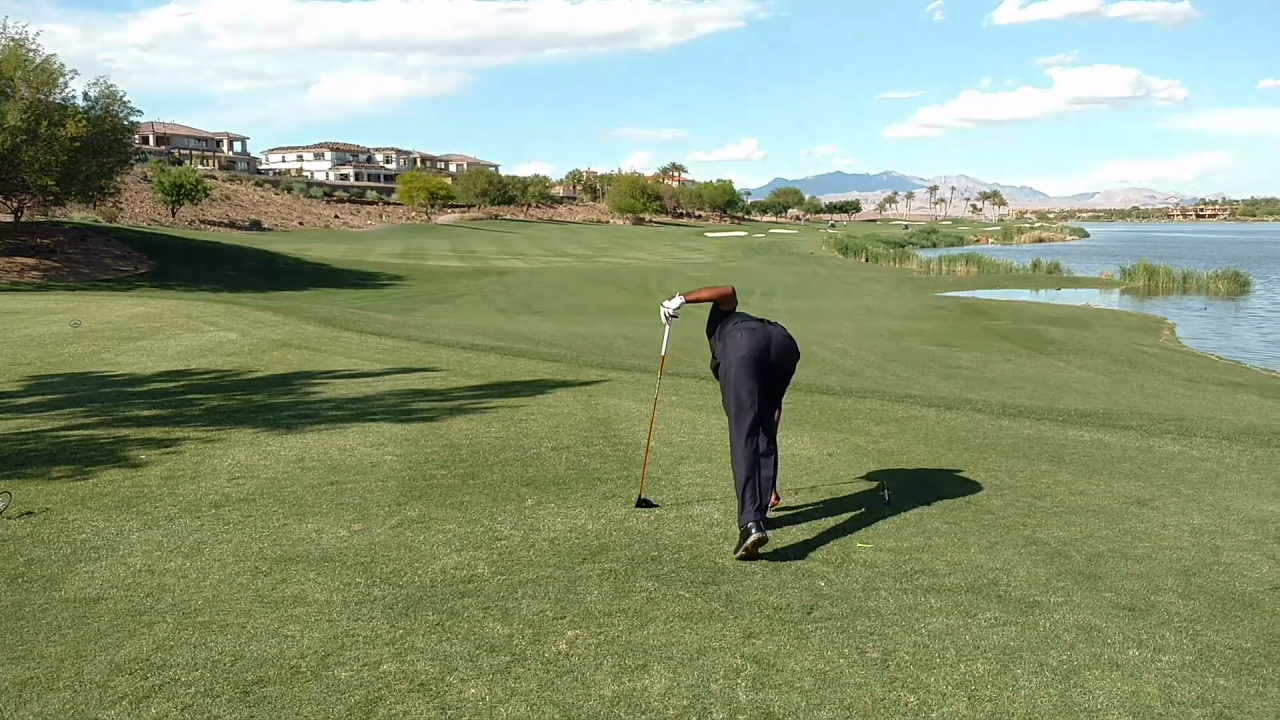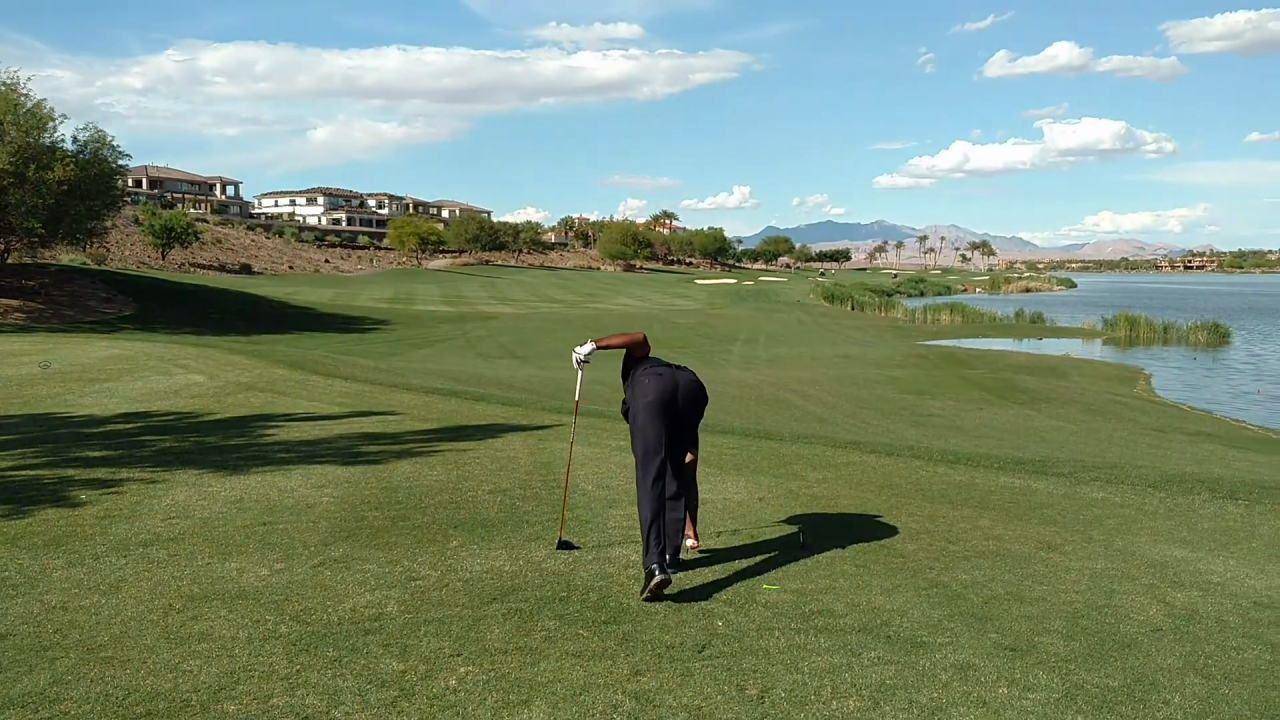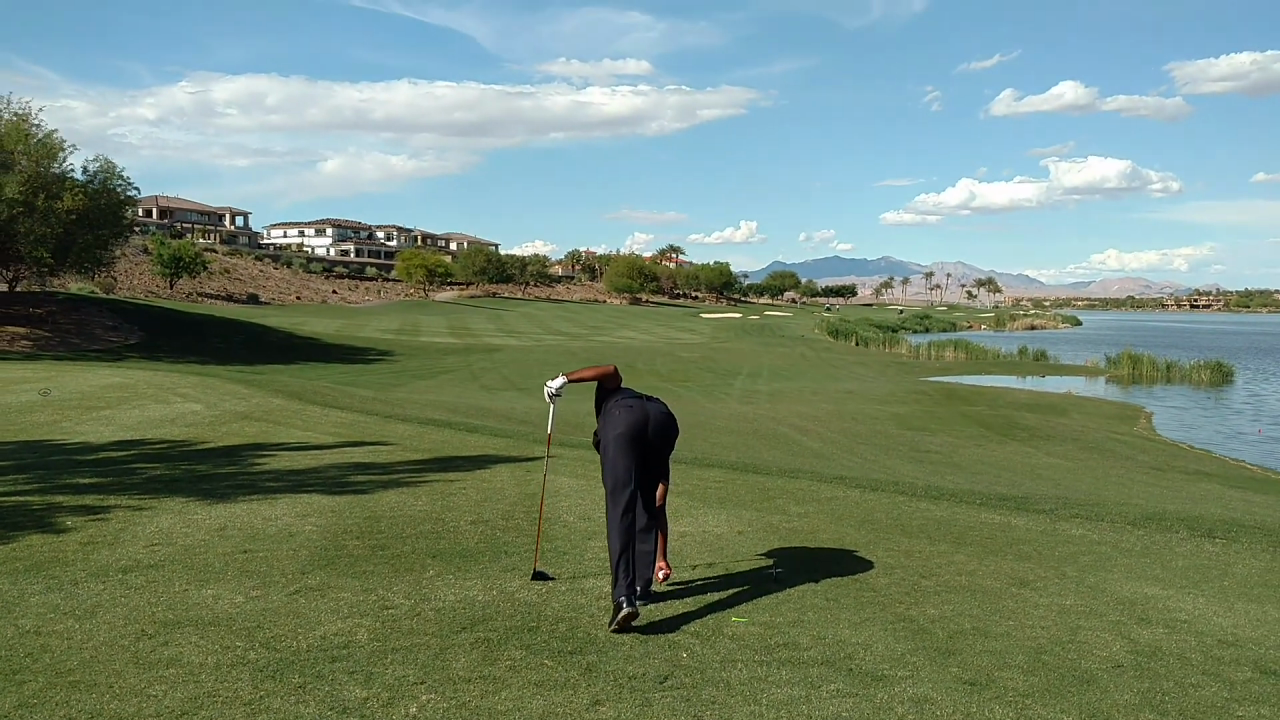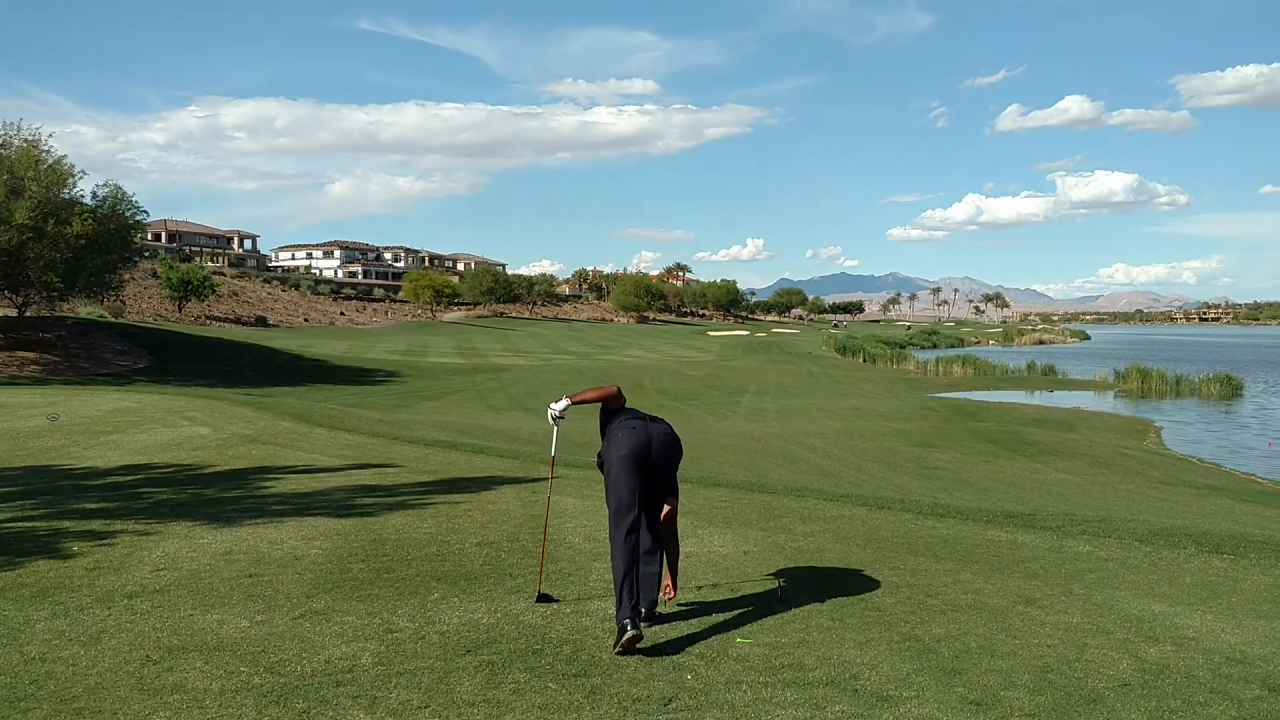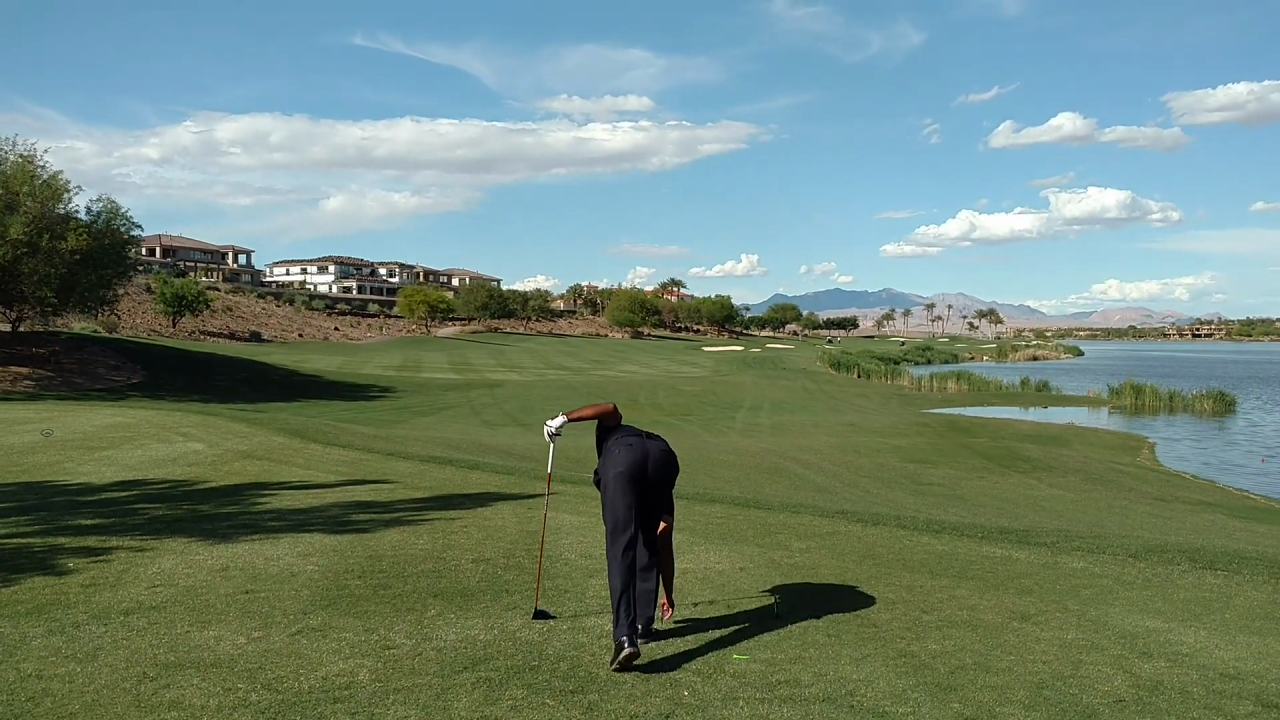
dt=1s
person 1, frame 1
left shoulder: (723, 321)
left elbow: (728, 293)
right elbow: (774, 421)
left wrist: (682, 298)
right wrist: (771, 488)
left hip: (742, 343)
right hip: (784, 344)
left knee: (743, 435)
right knee: (765, 431)
left ankle: (751, 523)
right ankle: (758, 511)
person 1, frame 2
left shoulder: (638, 368)
left elbow: (640, 339)
right elbow: (689, 476)
left wrist: (594, 345)
right wrist: (691, 528)
left hip: (651, 386)
right hip: (693, 389)
left knee: (650, 479)
right knee: (677, 474)
left ankle: (655, 565)
right ankle: (670, 554)
person 1, frame 3
left shoulder: (611, 400)
left elbow: (611, 371)
right elbow: (659, 507)
left wrist: (565, 379)
right wrist: (661, 558)
left hip: (622, 418)
right hip: (664, 422)
left knee: (620, 510)
right knee: (647, 506)
left ankle: (624, 598)
right ankle: (641, 586)
person 1, frame 4
left shoulder: (616, 419)
left elbow: (614, 392)
right elbow: (669, 526)
left wrist: (568, 401)
right wrist: (672, 578)
left hip: (626, 439)
right hip: (668, 442)
left knee: (624, 532)
right knee: (652, 527)
left ankle: (628, 620)
right ankle: (646, 608)
person 1, frame 5
left shoulder: (612, 437)
left elbow: (610, 409)
right elbow: (665, 544)
left wrist: (564, 418)
right wrist: (668, 595)
left hip: (622, 456)
right hip: (664, 459)
left knee: (621, 549)
right knee: (650, 544)
left ankle: (625, 637)
right ankle: (643, 624)
